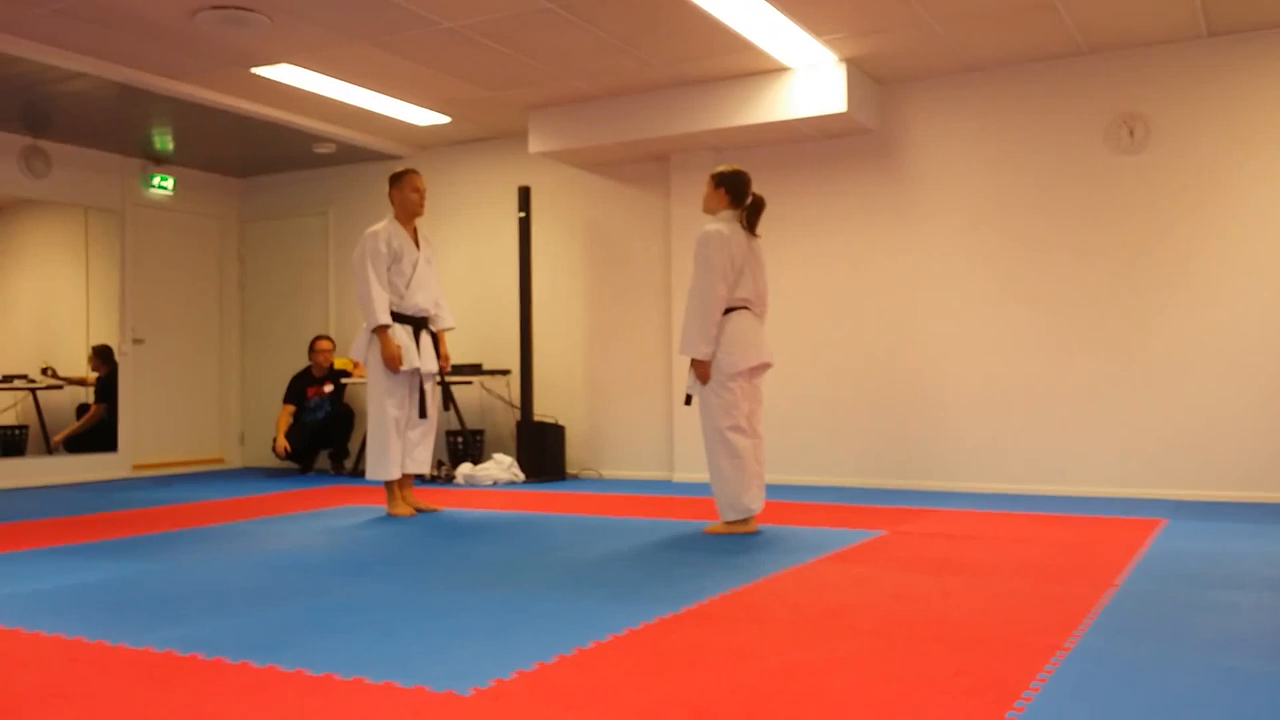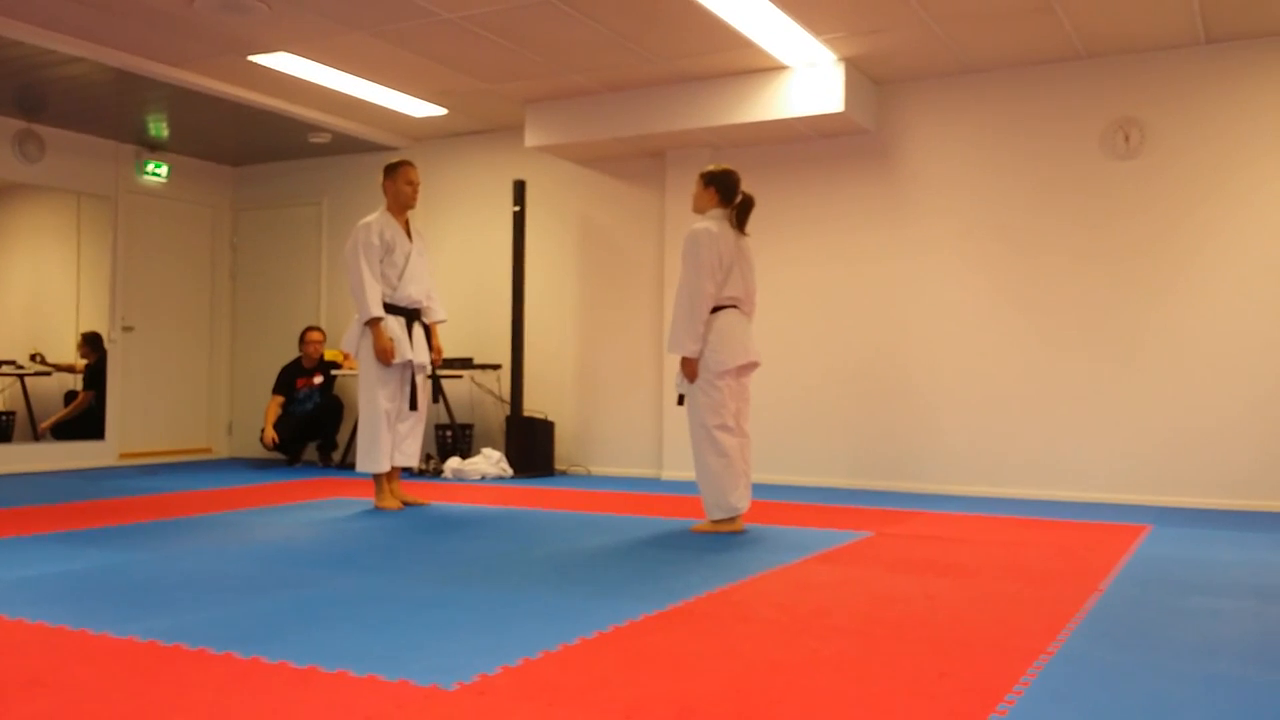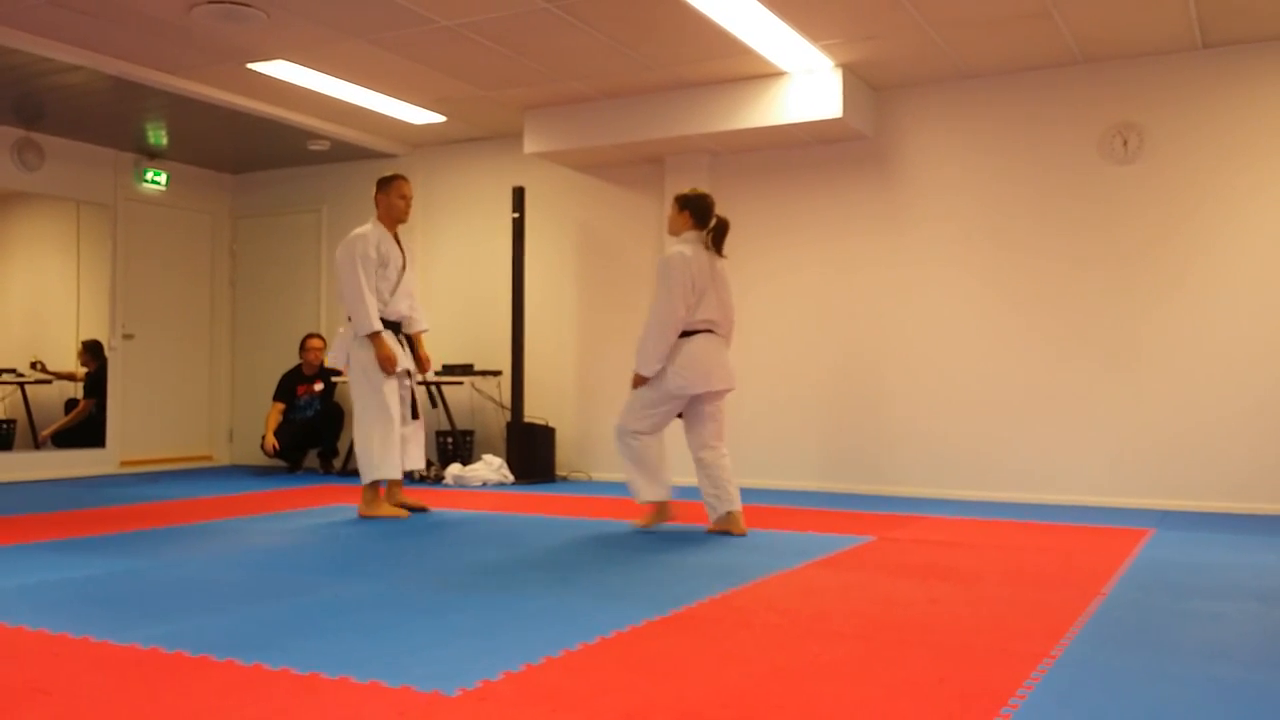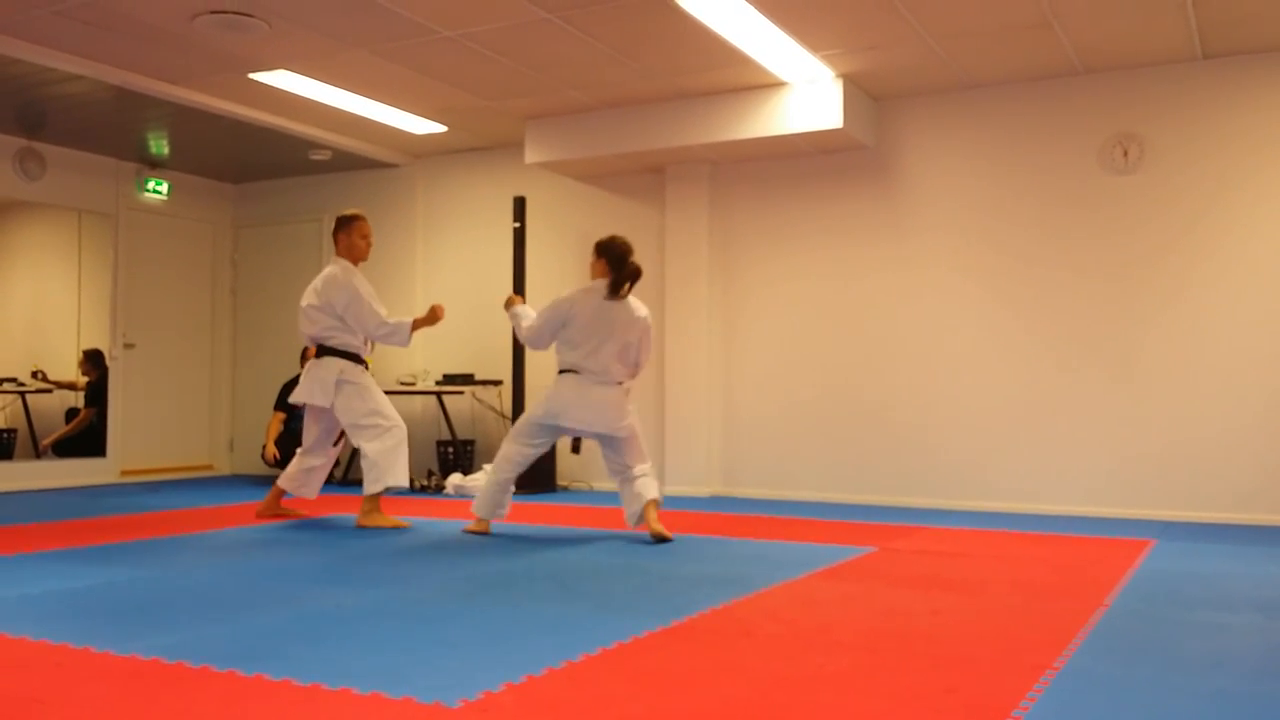
dt=0.5s
person 1, frame 1
left shoulder: (714, 235)
right shoulder: (748, 238)
left elbow: (708, 296)
left wrist: (700, 351)
left hip: (724, 341)
right hip: (748, 339)
left knee: (725, 428)
right knee: (745, 428)
left ankle: (739, 514)
right ankle: (747, 510)
person 1, frame 2
left shoulder: (702, 233)
right shoulder: (737, 237)
left elbow: (696, 294)
left wrist: (688, 349)
left hip: (712, 338)
right hip: (736, 337)
left knee: (712, 428)
right knee: (732, 428)
left ankle: (726, 513)
right ankle: (733, 510)
person 1, frame 3
left shoulder: (677, 256)
right shoulder: (714, 259)
left elbow: (666, 317)
right elbow: (725, 315)
left wrist: (646, 366)
left hip: (682, 357)
right hip: (712, 358)
left knee: (632, 429)
right knee: (709, 442)
left ankle: (658, 501)
right ankle: (729, 515)
person 1, frame 4
left shoulder: (572, 302)
right shoulder: (639, 313)
left elbow: (535, 337)
right elbow: (637, 364)
left wrist: (518, 310)
left hip: (568, 395)
right hip: (611, 401)
left knee: (514, 452)
right knee: (635, 468)
left ankle: (483, 517)
right ankle: (648, 515)
person 2, frame 1
left shoulder: (424, 244)
right shoulder: (378, 238)
right elbow: (372, 293)
left wrist: (441, 341)
right wrist: (386, 339)
left hip: (421, 337)
right hip: (393, 335)
left knee: (422, 415)
right knee: (390, 414)
left ankle: (408, 491)
right ankle: (393, 496)
person 2, frame 2
left shoulder: (416, 236)
right shoulder: (370, 230)
right elbow: (365, 285)
left wrist: (433, 334)
right wrist: (379, 332)
left hip: (413, 330)
right hip: (385, 327)
left knee: (411, 408)
right knee: (381, 407)
left ankle: (394, 484)
right ankle: (381, 489)
person 2, frame 3
left shoulder: (399, 247)
right shoulder: (362, 240)
right elbow: (360, 298)
left wrist: (418, 345)
right wrist: (379, 344)
left hip: (395, 340)
right hip: (371, 341)
left knee: (408, 415)
right knee: (382, 415)
left ankle: (394, 491)
right ankle: (371, 498)
person 2, frame 4
left shoulder: (328, 279)
right shoulder: (345, 279)
right elbow: (377, 326)
right wrist: (424, 321)
left hip: (328, 371)
right hip: (341, 372)
left knee: (318, 445)
right knee: (387, 429)
left ankle: (271, 503)
right ankle: (370, 511)
